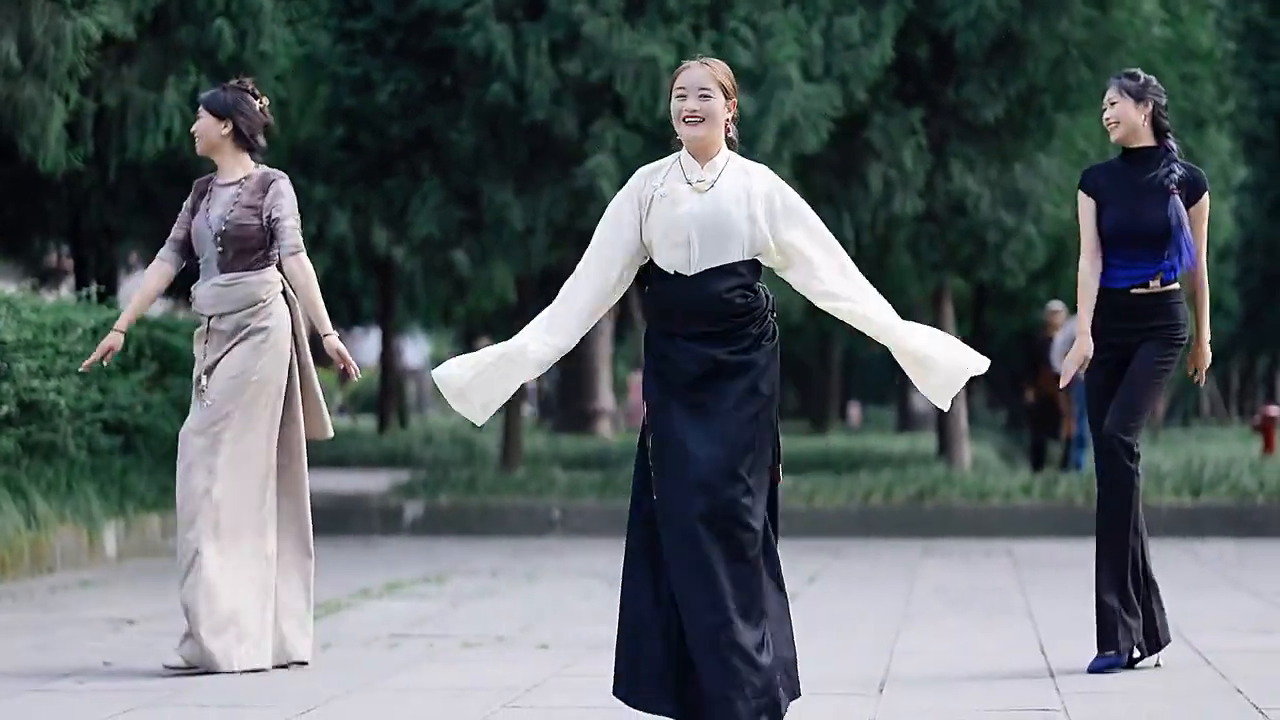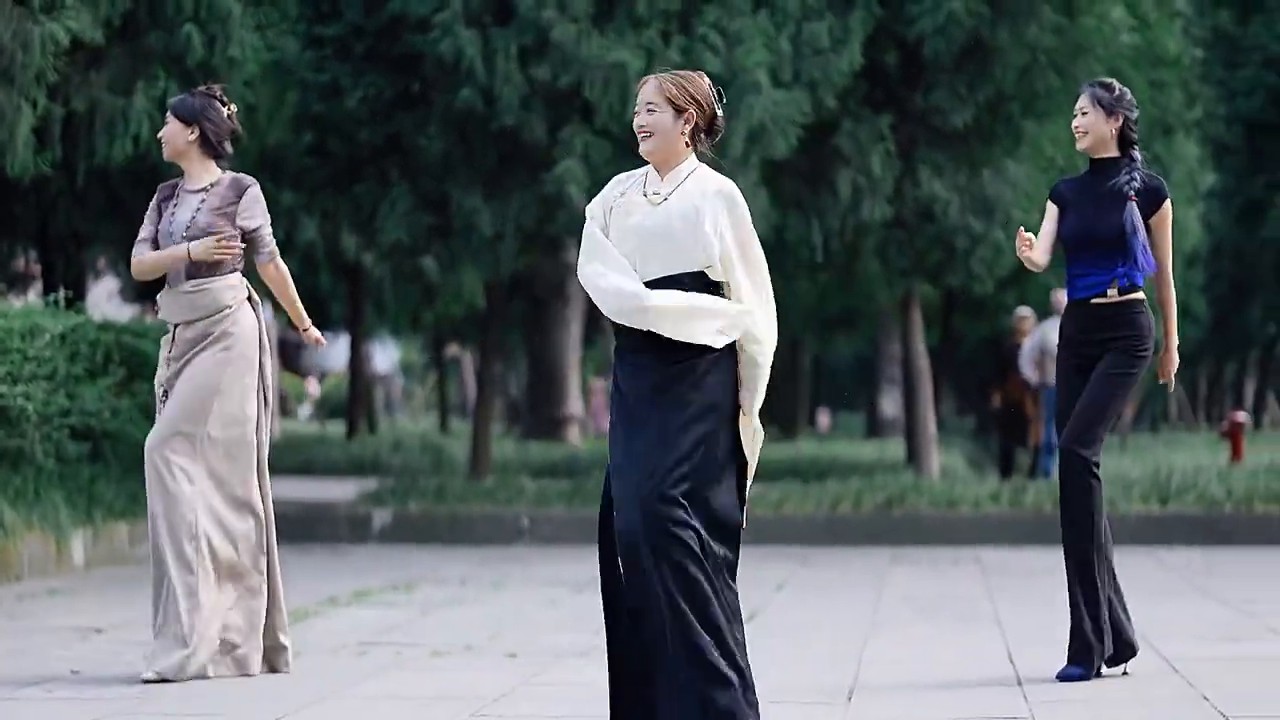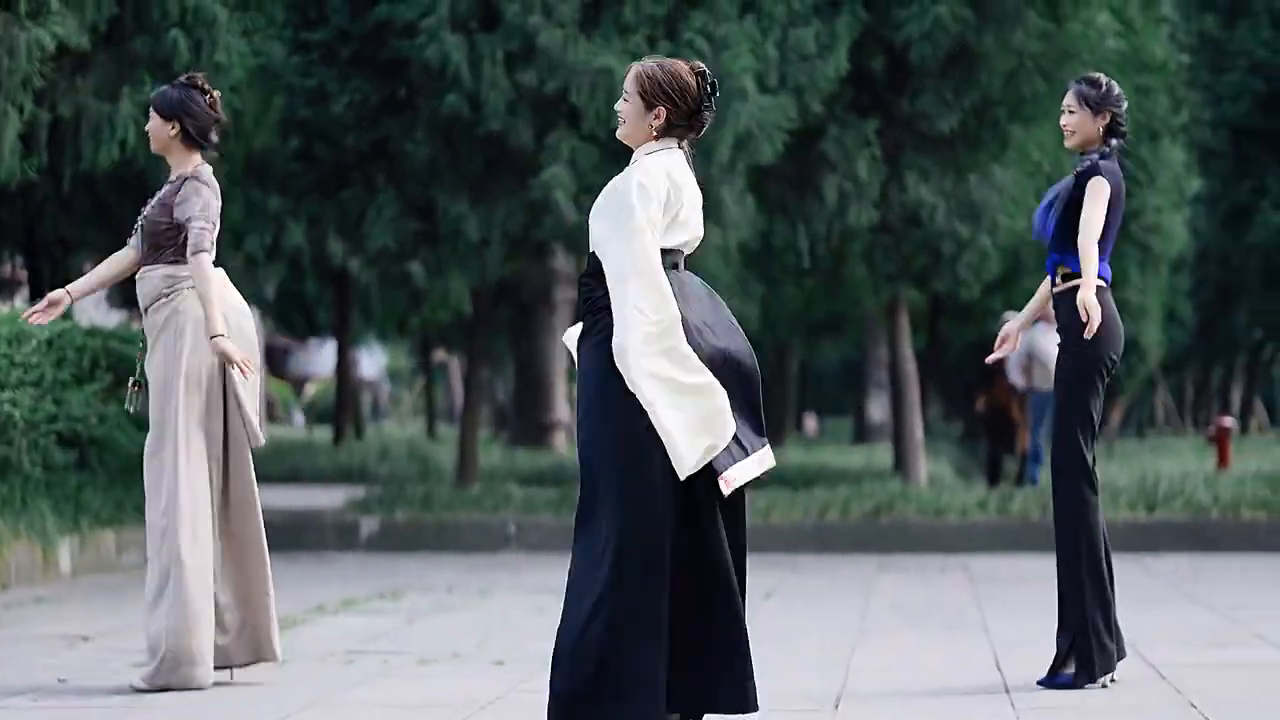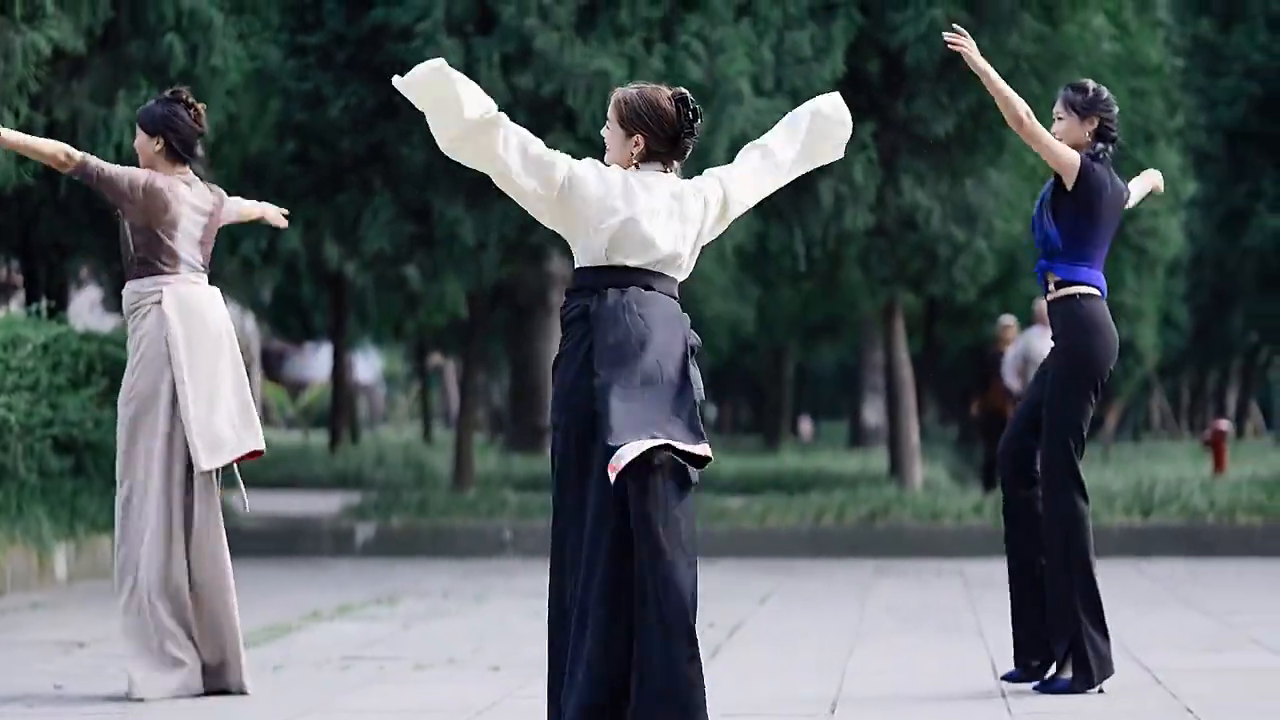
dt=0.3s
person 1, frame 1
left shoulder: (759, 184)
right shoulder: (646, 186)
left elbow: (822, 266)
right elbow: (596, 279)
left wrist: (897, 332)
right wrist: (526, 352)
left hip: (741, 358)
right hip: (672, 359)
left knee: (727, 501)
right knee: (675, 509)
person 1, frame 2
left shoulder: (719, 195)
right shoulder: (614, 196)
left elbow: (751, 301)
right elbow: (600, 276)
left wrist: (746, 400)
right wrist: (680, 312)
left hip: (701, 375)
right hip: (641, 372)
left knee: (668, 516)
right knee: (637, 524)
person 1, frame 3
left shoulder: (647, 173)
right shoulder: (672, 173)
left elbow: (635, 266)
right wrist: (588, 330)
left hip: (637, 346)
right hip: (663, 338)
left knee: (629, 510)
right knee: (689, 516)
person 1, frame 4
left shoulder: (609, 187)
right shoulder: (699, 194)
left elbow: (530, 156)
right elbow: (764, 157)
left wrist: (453, 96)
right wrist: (817, 119)
left hip: (609, 343)
right hip: (663, 339)
left knee: (600, 522)
right knee: (650, 518)
person 2, frame 1
left shoulder: (1187, 179)
right shoulder: (1095, 179)
left elbow: (1197, 264)
right elbow: (1088, 261)
left wrist: (1202, 335)
right wrist: (1083, 333)
left hip: (1161, 323)
right hip: (1106, 324)
left knee: (1118, 440)
right knee: (1108, 456)
left ankle: (1121, 632)
right ankle: (1140, 626)
person 2, frame 2
left shoulder: (1149, 188)
right shoulder: (1066, 191)
left elbow: (1164, 272)
right elbow: (1042, 253)
left wrist: (1171, 342)
right wrist: (1027, 253)
left hip: (1126, 333)
right hip: (1076, 334)
left knee: (1077, 452)
right knee: (1074, 462)
left ankle: (1093, 640)
right ankle: (1109, 634)
person 2, frame 3
left shoulder: (1099, 173)
right shoulder: (1092, 175)
left elbow: (1088, 235)
left wrist: (1087, 290)
right wrist: (1020, 319)
left hip: (1087, 327)
right hip: (1082, 329)
left knee: (1071, 467)
right knee: (1071, 470)
left ankle: (1089, 649)
right ankle: (1096, 639)
person 2, frame 4
left shoulder: (1081, 168)
right shoulder: (1109, 184)
left elbow: (1023, 122)
right elbow: (1141, 186)
left wrist: (978, 64)
right wrist: (1152, 178)
left hip: (1080, 331)
right hip: (1077, 333)
left knee: (1060, 475)
right knee: (1016, 457)
left ankle: (1082, 655)
right ankle: (1041, 645)
person 3, frame 1
left shoulder: (273, 185)
right shoulder: (203, 191)
left elbow: (293, 259)
right elbow: (165, 263)
left wrist: (326, 333)
right wrist: (119, 328)
left hip: (264, 329)
right hip: (218, 335)
left knee: (216, 455)
right knee: (251, 474)
left ankle: (226, 631)
right ankle: (272, 626)
person 3, frame 2
left shoulder: (242, 190)
right shoulder: (165, 196)
left elbow: (269, 263)
right elbow: (140, 264)
left wrist: (304, 323)
right wrist: (189, 253)
left hip: (228, 336)
right hip: (183, 342)
left knee: (171, 457)
right knee: (212, 481)
left ankle: (205, 642)
right ankle: (235, 637)
person 3, frame 3
left shoulder: (198, 184)
right shoulder: (179, 183)
left elbow: (201, 263)
right elbow: (137, 254)
left wrist: (220, 332)
right wrist: (66, 293)
left hip: (191, 325)
right hip: (182, 329)
left knee: (179, 472)
right knee: (205, 477)
left ankle: (181, 654)
right ankle: (228, 632)
person 3, frame 4
left shoulder: (146, 185)
right shoulder: (205, 193)
left elbow: (73, 159)
right elbow: (233, 207)
right wrist: (262, 209)
left hip: (166, 334)
right hip: (200, 330)
left knee: (157, 486)
right knee: (187, 492)
left ankle: (174, 661)
right ankle: (211, 656)
